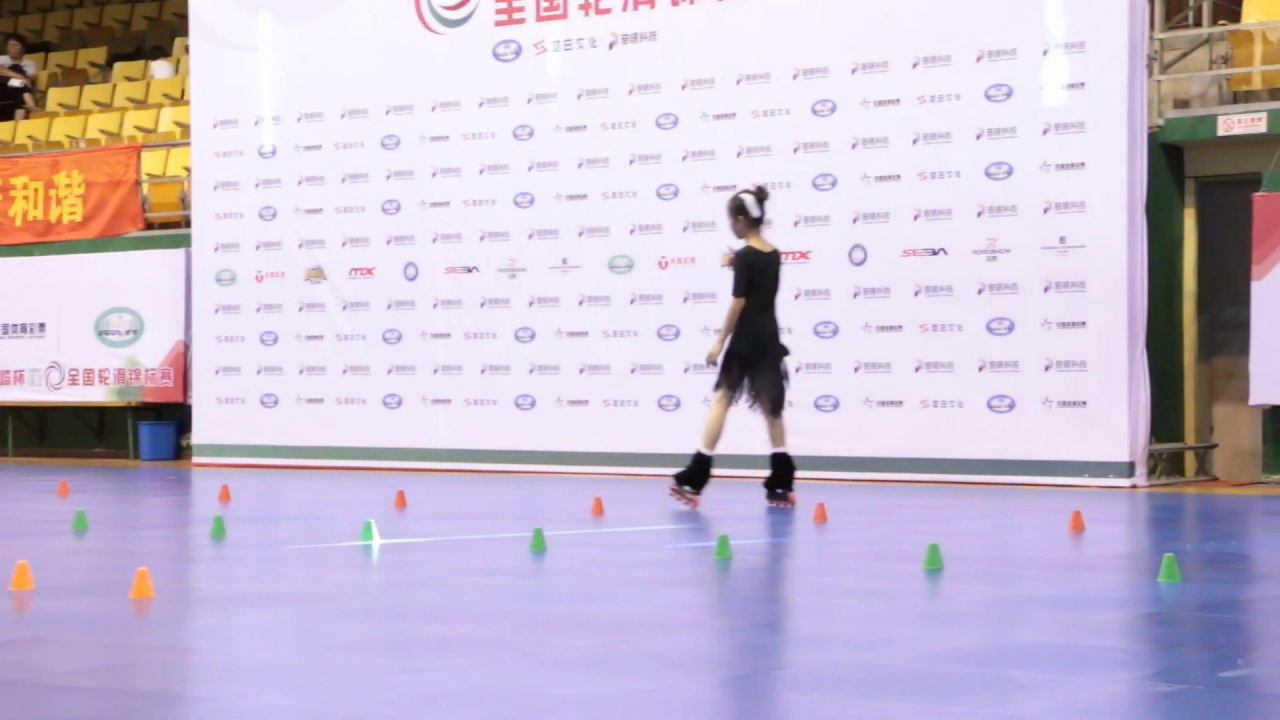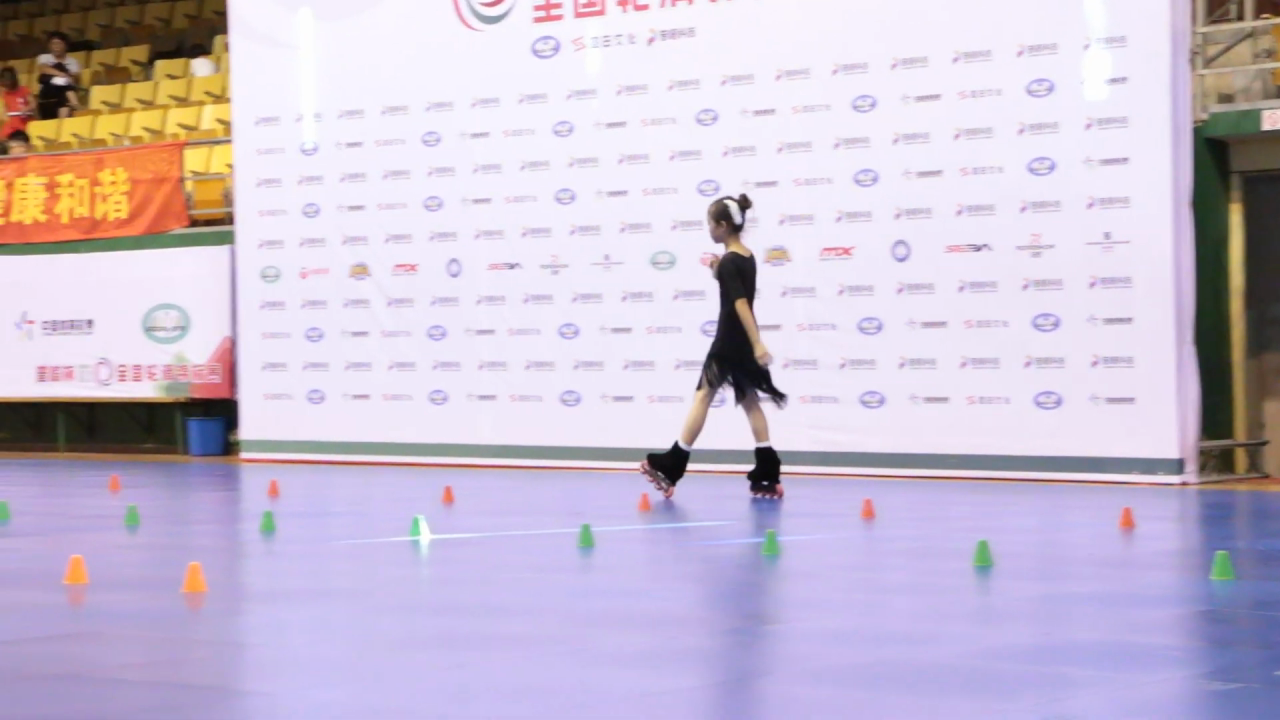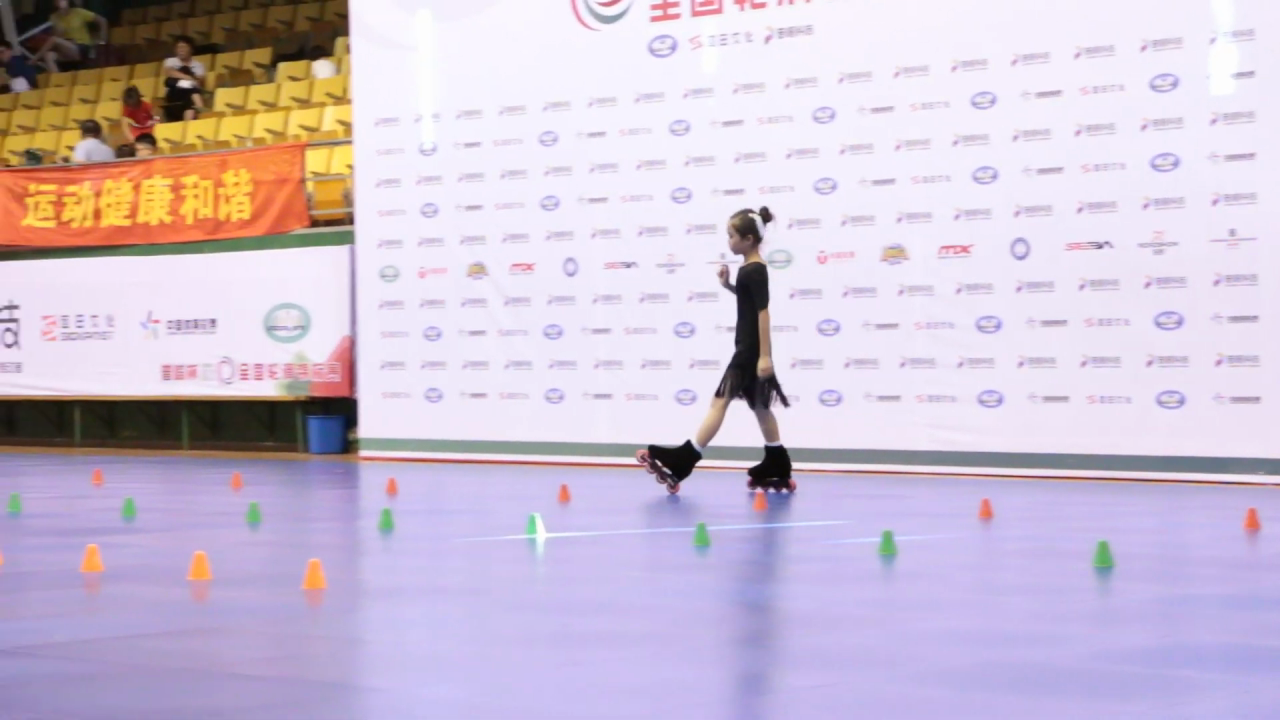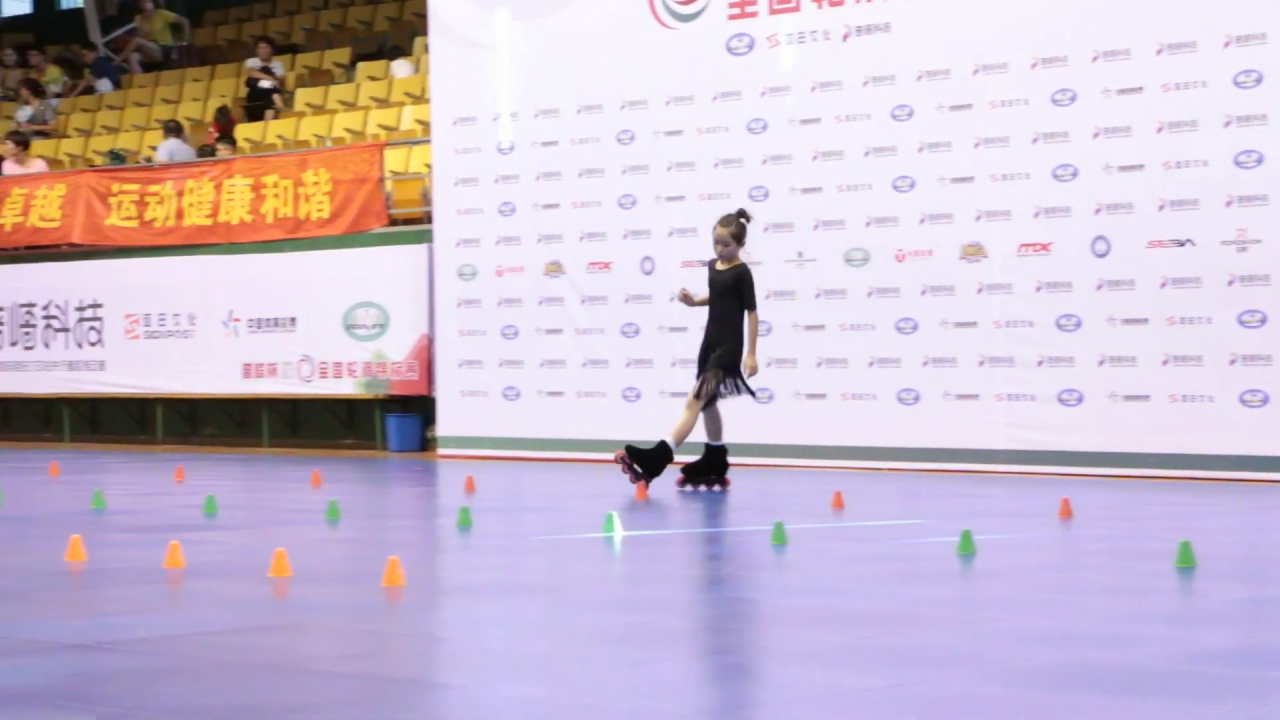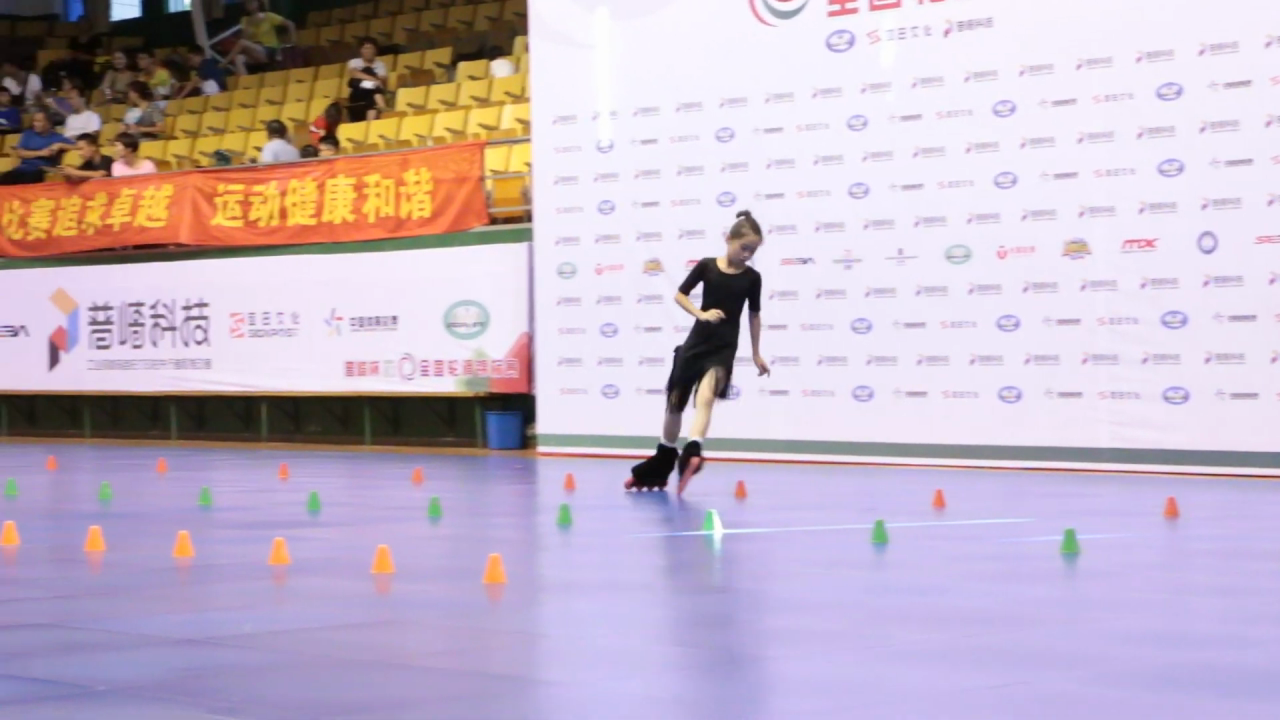
dt=0.3s
person 1, frame 1
left shoulder: (745, 256)
right shoulder: (773, 254)
left elbow: (738, 301)
left wrist: (720, 342)
left hip: (747, 338)
right hip: (769, 337)
left knee: (722, 400)
right knee: (769, 405)
left ankle: (695, 478)
right ankle: (781, 484)
person 1, frame 2
left shoulder: (729, 261)
right shoulder: (747, 257)
left elbow: (741, 303)
left wrist: (757, 343)
left hip: (730, 340)
right hip: (744, 338)
left knee: (703, 397)
right knee: (749, 401)
left ankle: (670, 466)
right ankle: (767, 476)
person 1, frame 3
left shoulder: (754, 271)
right shoulder: (754, 267)
left elbow: (763, 313)
left wrist: (765, 355)
right wrist: (729, 286)
left hip: (751, 348)
right hip: (750, 347)
left knee: (719, 402)
right knee: (758, 403)
left ankle: (678, 463)
right ankle: (777, 470)
person 1, frame 4
left shoulder: (742, 272)
right shoulder: (713, 266)
left elbow: (751, 313)
left wrist: (751, 354)
right wrist: (692, 301)
left hip: (728, 347)
right hip: (710, 344)
left knee: (695, 402)
right knee: (707, 403)
left ankle: (652, 461)
right ankle: (713, 466)
person 1, frame 5
left shoulder: (752, 278)
right shoulder: (707, 266)
left elbow: (754, 316)
right elbow: (679, 295)
left wrist: (756, 353)
right wrist: (701, 314)
left hip: (724, 348)
right hip: (697, 342)
left knee: (705, 396)
right knee: (675, 401)
left ankle: (691, 455)
right ankle: (658, 467)
